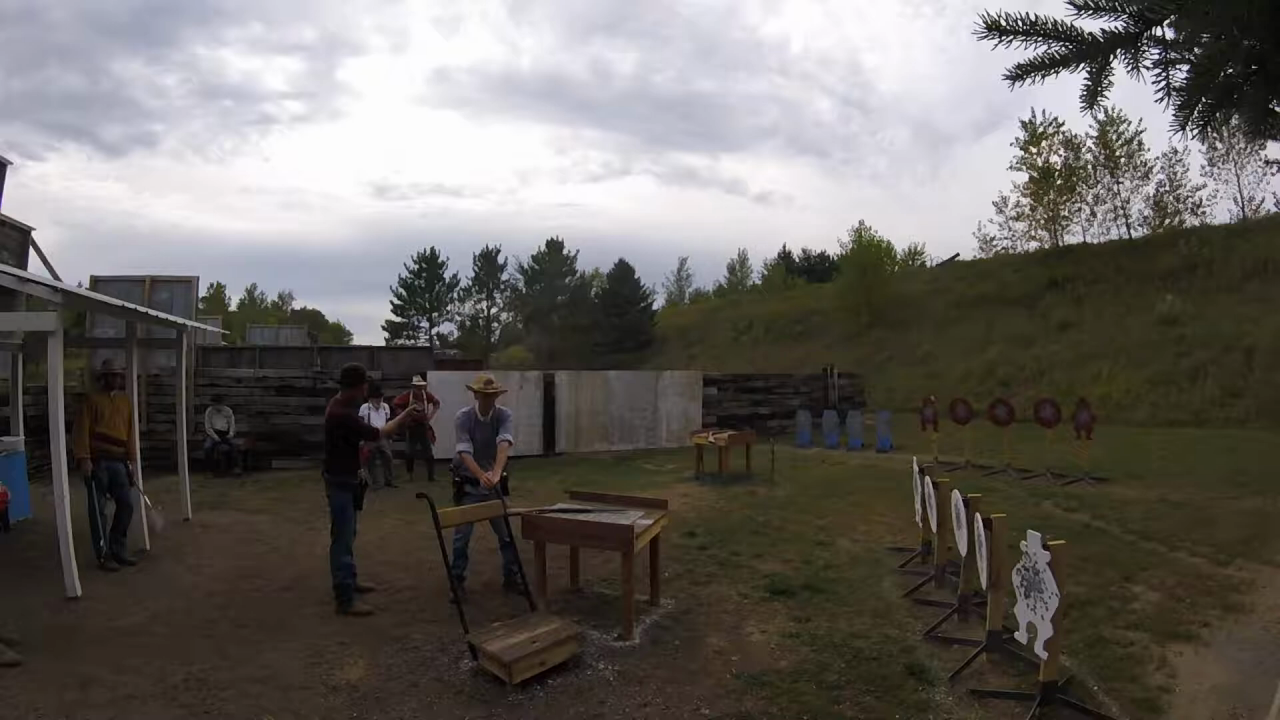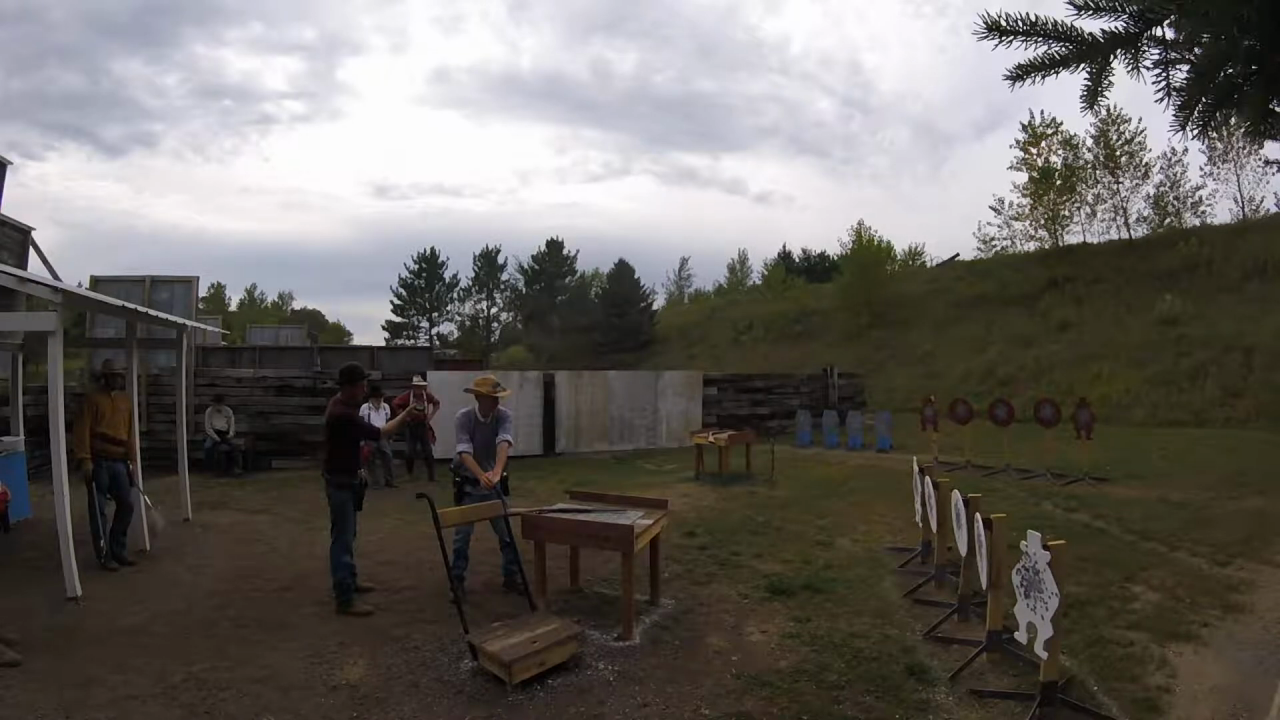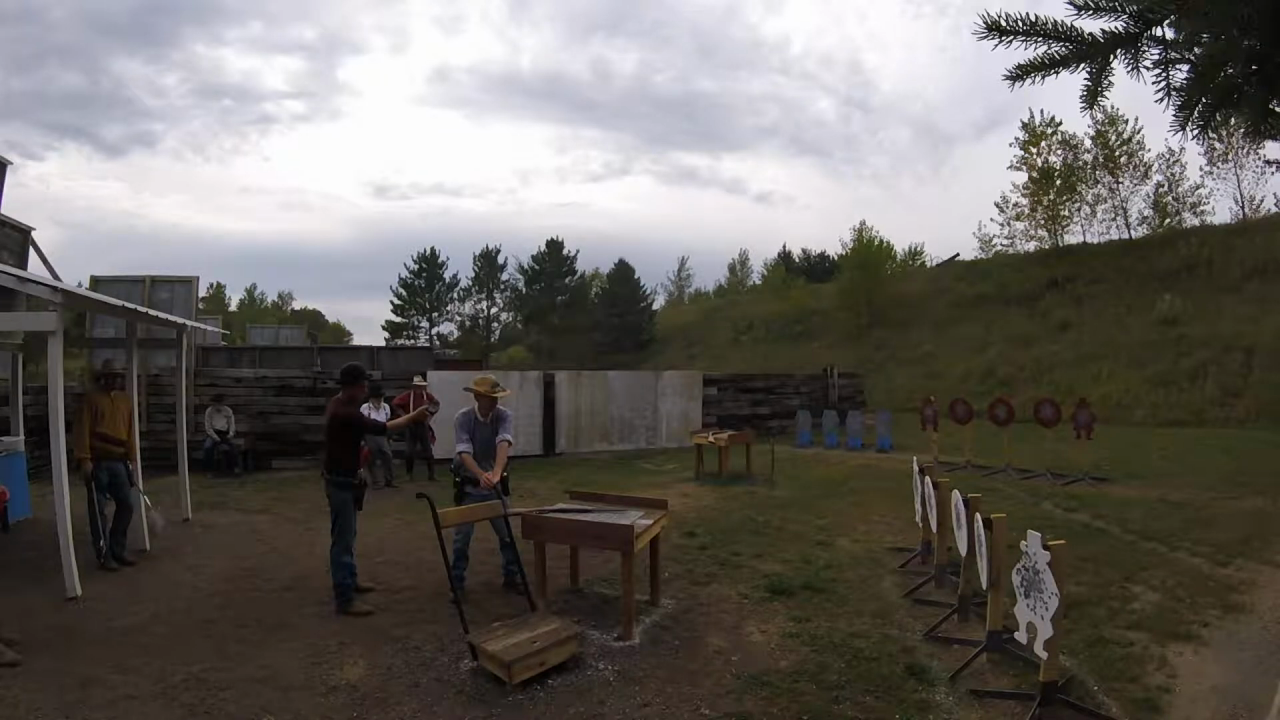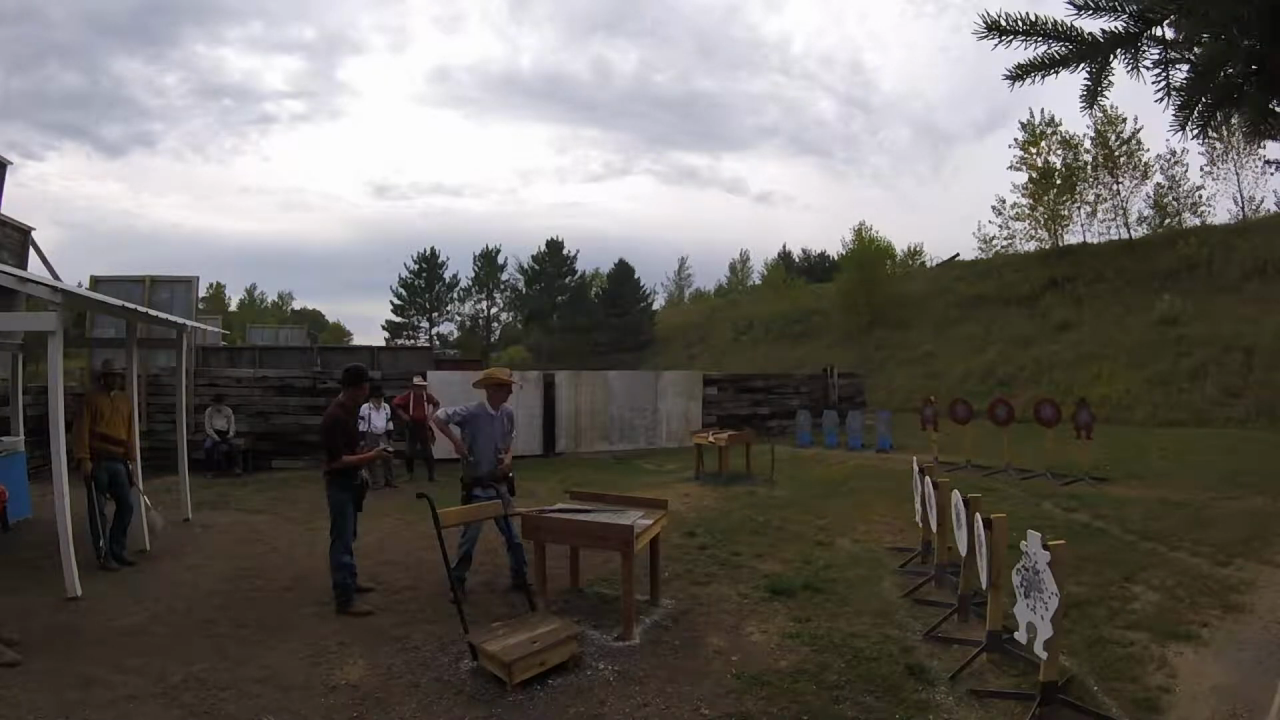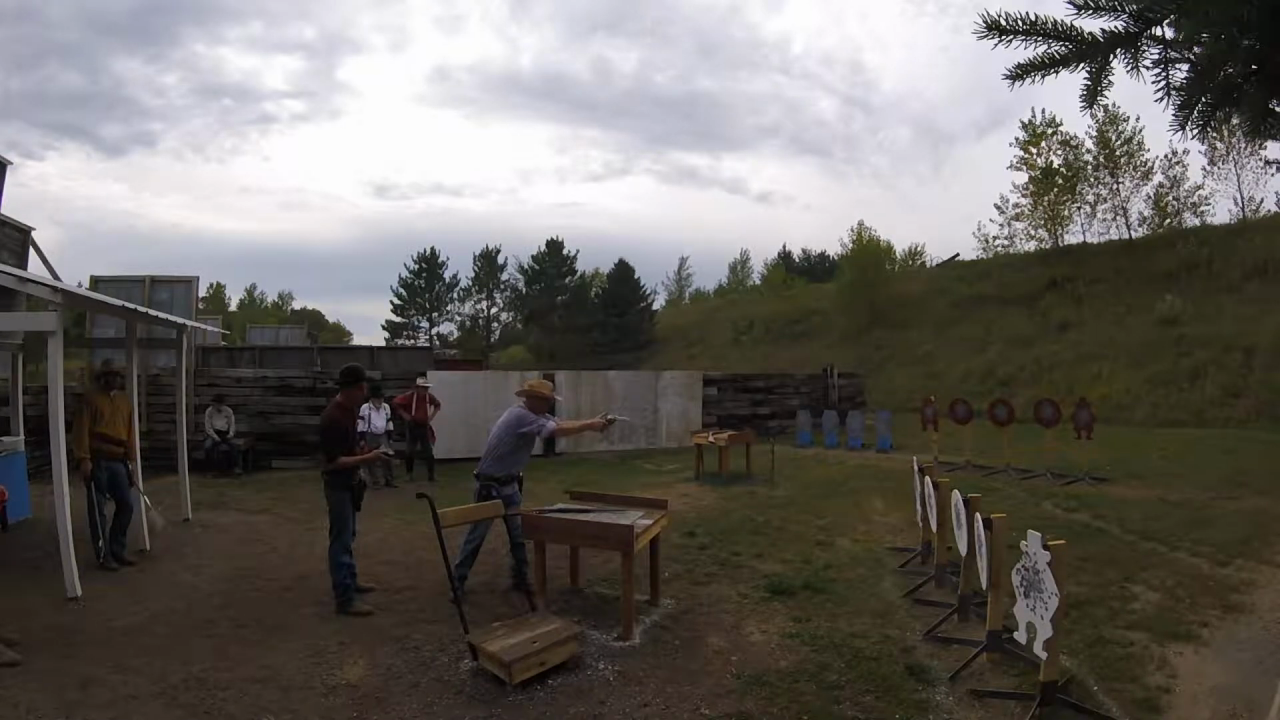
dt=1s
person 1, frame 1
left shoulder: (342, 406)
right shoulder: (341, 414)
right elbow: (377, 434)
right wrist: (405, 416)
left hip: (346, 478)
right hip: (340, 482)
left knee: (347, 535)
right knee: (342, 539)
left ankle: (349, 580)
right ankle: (344, 600)
person 1, frame 2
left shoulder: (341, 405)
right shoulder: (342, 414)
right elbow: (379, 434)
right wrist: (406, 416)
left hip: (347, 478)
right hip: (340, 481)
left knee: (347, 535)
right knee: (342, 538)
left ankle: (350, 580)
right ankle: (344, 600)
person 1, frame 3
left shoulder: (340, 404)
right shoulder: (344, 414)
right elbow: (382, 428)
right wrist: (415, 415)
left hip: (346, 478)
right hip: (340, 482)
left knee: (347, 535)
right knee: (342, 539)
left ankle: (349, 580)
right ankle: (345, 600)
person 1, frame 4
left shoulder: (350, 409)
right shoulder: (335, 417)
right elbow: (336, 461)
left wrist: (366, 454)
right wrist: (370, 457)
left hip: (350, 481)
right hip: (339, 484)
left knee: (348, 536)
right knee: (341, 539)
left ankle: (350, 580)
right ankle: (344, 600)
person 1, frame 5
left shoulder: (350, 410)
right shoulder: (332, 418)
right elbow: (334, 461)
left wrist: (364, 455)
right wrist: (367, 458)
left hip: (349, 482)
right hip: (338, 484)
left knee: (348, 536)
right knee: (341, 540)
left ankle: (350, 580)
right ankle: (344, 599)
person 2, frame 1
left shoulder: (504, 415)
right shoulder: (463, 417)
left elbow: (504, 444)
right elbow: (464, 452)
left wrist: (496, 472)
right wrist: (481, 476)
left hip: (495, 484)
right hip: (468, 484)
left knee: (506, 533)
right knee: (462, 535)
left ankle: (511, 577)
right ankle: (457, 582)
person 2, frame 2
left shoulder: (504, 416)
right shoulder: (463, 418)
left elbow: (503, 445)
right elbow: (464, 453)
left wrist: (496, 472)
right wrist: (482, 475)
left hip: (495, 483)
right hip: (469, 485)
left knee: (506, 533)
right knee: (462, 535)
left ankle: (511, 577)
right ankle: (457, 582)
person 2, frame 3
left shoulder: (504, 416)
right shoulder: (463, 418)
left elbow: (503, 444)
right elbow: (464, 453)
left wrist: (496, 472)
right wrist: (481, 475)
left hip: (495, 485)
right hip: (469, 485)
left knee: (507, 533)
right knee: (462, 535)
left ankle: (511, 577)
right ankle: (457, 582)
person 2, frame 4
left shoulder: (508, 413)
right shoulder: (472, 412)
right elbow: (438, 417)
left wrist: (508, 456)
right wrist: (455, 441)
left hip: (501, 484)
right hip: (476, 487)
left knee: (513, 535)
right knee: (470, 535)
left ankle: (519, 578)
right ankle: (457, 581)
person 2, frame 5
left shoulder: (533, 414)
right shoulder: (520, 416)
left elbow: (561, 424)
right elbow: (558, 431)
left wrist: (593, 422)
right wrist: (590, 425)
left hip: (510, 484)
right hip: (490, 485)
left knee: (518, 534)
right knee: (477, 534)
left ankle: (520, 578)
right ankle: (458, 581)
person 3, frame 1
left shoulder: (124, 400)
right shoulder: (92, 399)
right elbow: (81, 430)
left wrist: (131, 459)
right wrist: (83, 459)
left hip: (118, 462)
right hip: (97, 462)
left knee: (126, 505)
right knee: (98, 510)
left ankle: (117, 550)
right ankle: (104, 556)
person 3, frame 2
left shoulder: (125, 400)
right shoulder: (93, 399)
right elbow: (82, 430)
left wrist: (131, 459)
right wrist: (84, 460)
left hip: (118, 462)
right hip: (98, 462)
left knee: (126, 505)
right knee: (98, 510)
left ankle: (118, 550)
right ankle: (104, 555)
person 3, frame 3
left shoulder: (125, 400)
right shoulder: (92, 398)
right elbow: (82, 430)
left wrist: (130, 458)
right wrist: (84, 459)
left hip: (118, 462)
right hip: (97, 462)
left knee: (126, 506)
right knee: (98, 510)
left ankle: (117, 550)
right ankle: (104, 555)
person 3, frame 4
left shoulder: (125, 400)
right shoulder: (92, 399)
right elbow: (81, 430)
left wrist: (130, 459)
right wrist: (83, 459)
left hip: (118, 462)
right hip: (97, 462)
left knee: (126, 506)
right knee: (98, 510)
left ankle: (117, 550)
right ankle: (104, 555)
person 3, frame 5
left shoulder: (124, 400)
right shoulder: (91, 398)
right elbow: (81, 429)
left wrist: (129, 459)
right wrist: (83, 459)
left hip: (118, 462)
right hip: (97, 461)
left knee: (126, 506)
right knee: (98, 510)
left ankle: (117, 550)
right ankle: (103, 555)
